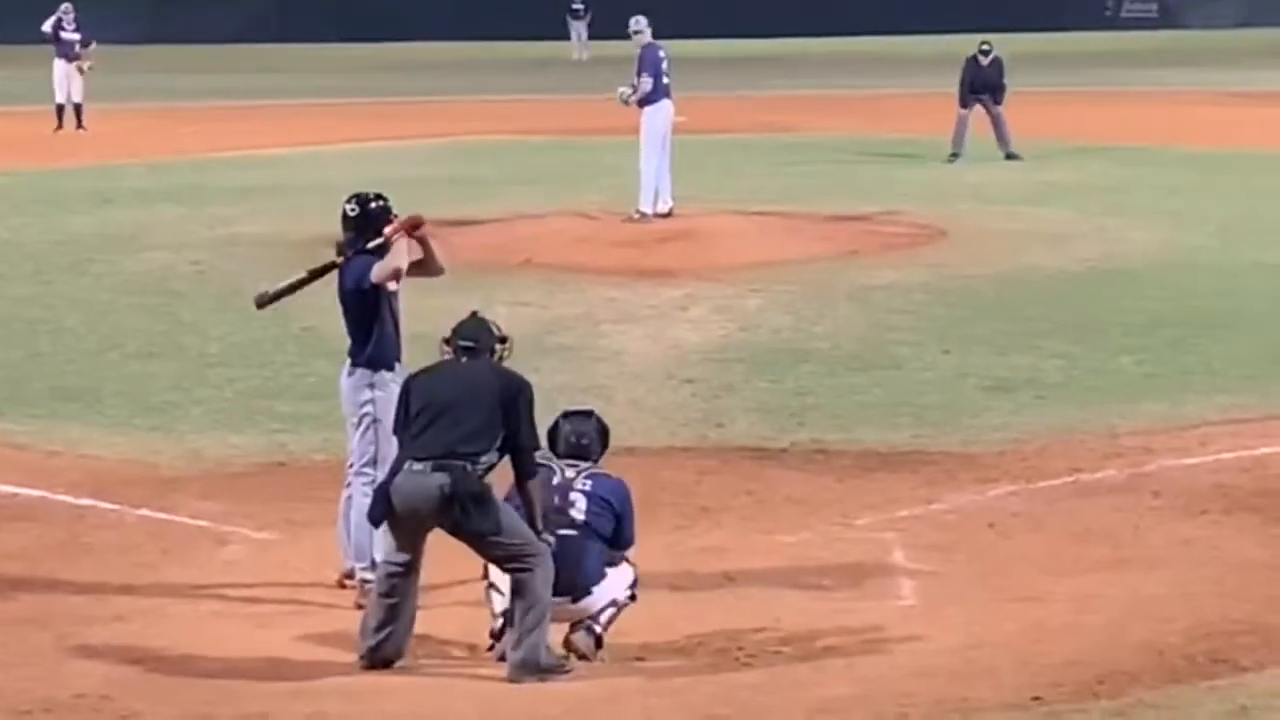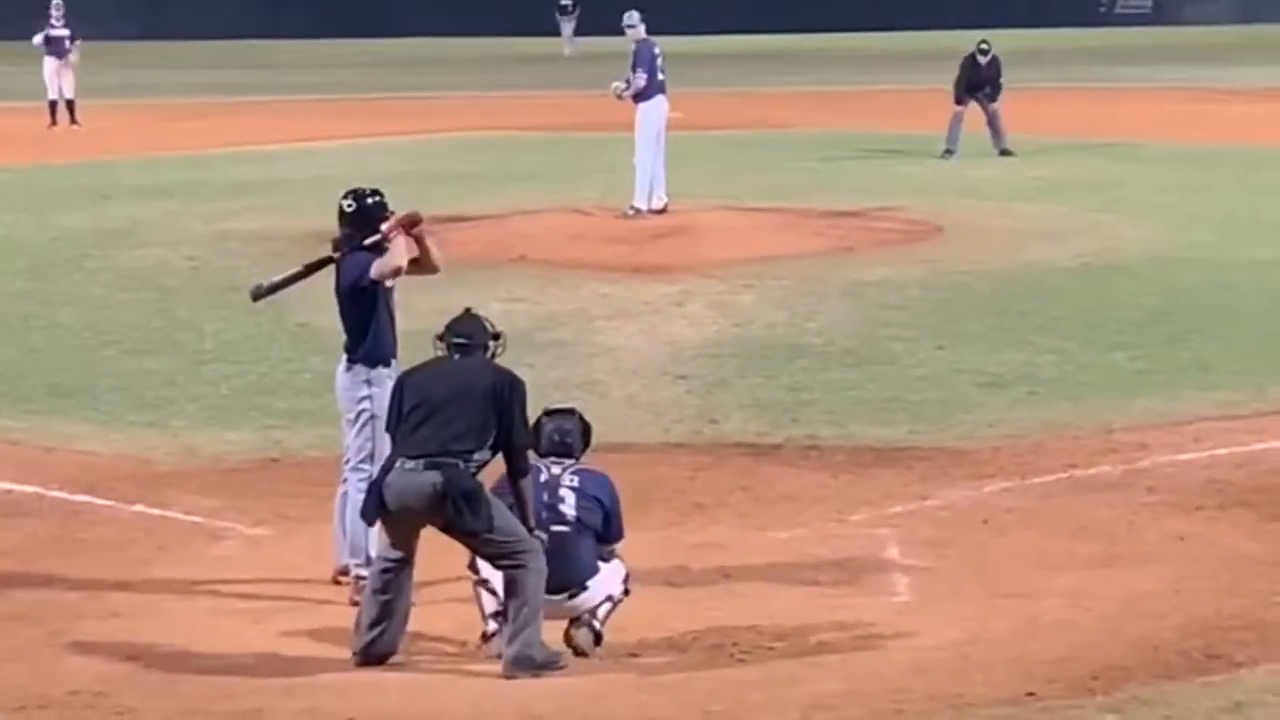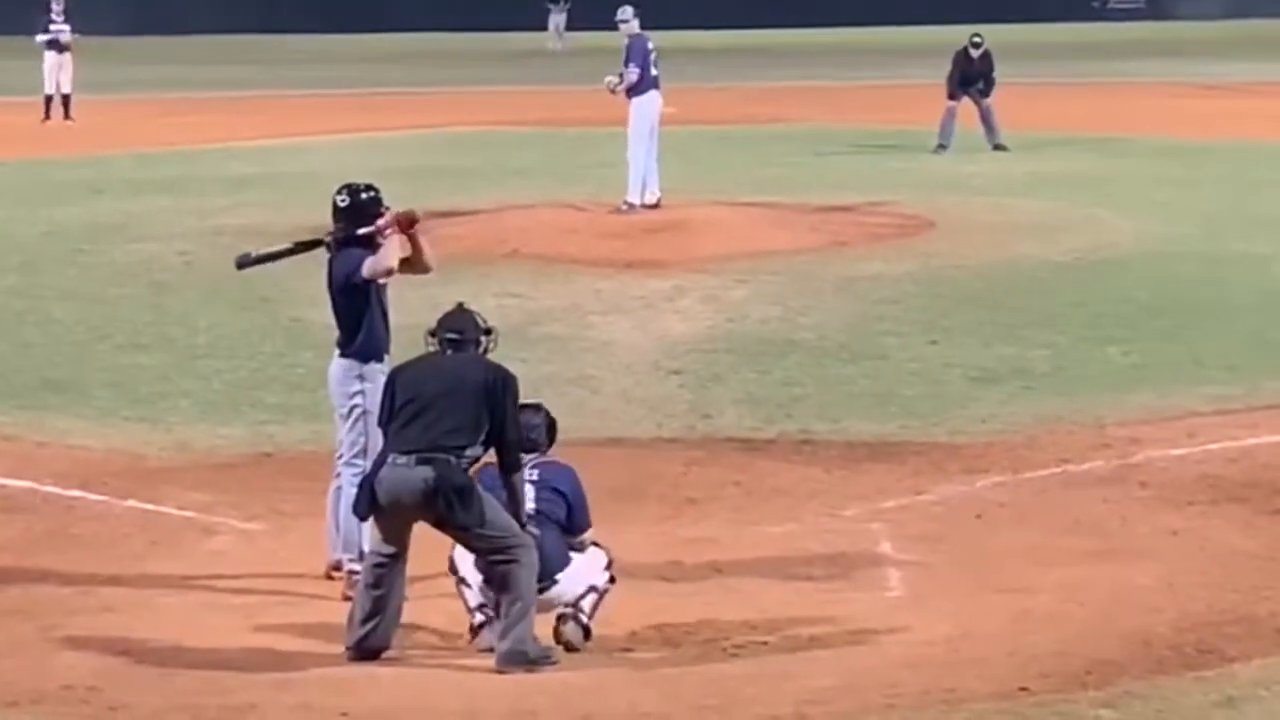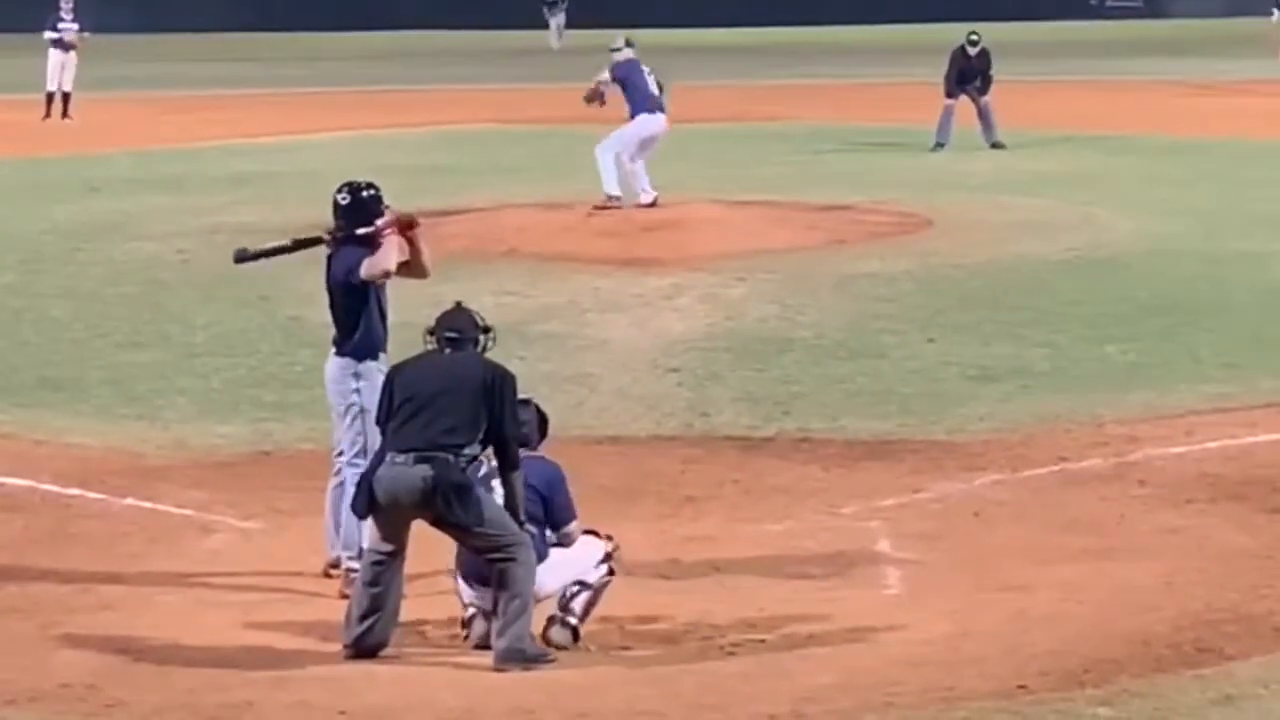
dt=0.5s
person 1, frame 1
left shoulder: (376, 261)
right shoulder: (358, 266)
left elbow: (434, 268)
right elbow: (394, 268)
left wrist: (418, 237)
right wrist: (400, 240)
left hip: (377, 375)
right hip: (371, 379)
left knee: (361, 472)
right knee: (375, 477)
left ankle: (354, 564)
right ankle: (370, 580)
person 1, frame 2
left shoulder: (373, 258)
right shoulder: (356, 262)
left elbow: (431, 266)
right elbow: (396, 266)
left wrist: (417, 235)
right wrist: (399, 237)
left hip: (370, 372)
right hip: (366, 375)
left knee: (356, 470)
right knee: (369, 474)
left ankle: (348, 560)
right ankle: (363, 576)
person 1, frame 3
left shoulder: (366, 253)
right shoulder: (348, 258)
left elbow: (425, 265)
right elbow: (385, 267)
left wrist: (410, 234)
right wrist: (392, 237)
left hip: (361, 368)
right hip: (360, 371)
left knee: (349, 464)
right knee: (364, 469)
left ankle: (340, 555)
right ankle: (356, 571)
person 1, frame 4
left shoulder: (363, 252)
right shoulder: (348, 256)
left elbow: (421, 270)
right elbow: (383, 269)
left wrist: (409, 236)
right wrist: (391, 238)
left hip: (356, 365)
right hip: (357, 369)
left knee: (347, 463)
right knee: (365, 467)
left ankle: (339, 554)
right ankle: (354, 569)
person 2, frame 1
left shoulder: (419, 379)
right shoulder: (511, 383)
right elbow: (524, 464)
left wrist: (417, 497)
right wrist: (537, 527)
left hip: (405, 483)
right hip: (456, 485)
left knee: (400, 557)
right knee: (534, 558)
left ankle: (378, 650)
right ankle: (530, 659)
person 2, frame 2
left shoulder: (411, 377)
right shoulder: (504, 381)
right elbow: (517, 462)
left wrist: (408, 489)
right wrist: (529, 523)
left hip: (398, 480)
right hip: (448, 483)
left knee: (393, 555)
right knee: (526, 555)
left ankle: (372, 646)
right ankle: (524, 655)
person 2, frame 3
left shoulder: (403, 372)
right shoulder: (495, 376)
right elbow: (509, 457)
left wrist: (402, 480)
right wrist: (521, 518)
left hip: (390, 476)
right hip: (441, 477)
left knee: (386, 551)
right knee: (518, 550)
left ankle: (365, 641)
right ankle: (517, 650)
person 2, frame 4
left shoulder: (402, 371)
right shoulder: (494, 374)
right elbow: (507, 454)
right wrist: (519, 516)
left hip: (388, 474)
right hip: (439, 477)
left knee: (384, 548)
right knee: (515, 548)
left ankle: (363, 639)
right ankle: (514, 647)
person 3, frame 1
right shoulder: (615, 487)
right elbow: (620, 555)
right hip: (581, 599)
left knee: (497, 564)
right knee: (626, 575)
left ankle: (507, 629)
right ankle: (588, 630)
person 3, frame 2
right shoulder: (600, 482)
right elbow: (610, 550)
right hip: (576, 596)
left knee: (482, 559)
right knee: (617, 571)
left ankle: (497, 631)
right ankle: (587, 626)
person 3, frame 3
left shoulder: (484, 474)
right shoulder: (563, 474)
right elbow: (582, 542)
left hip: (493, 589)
right hip: (550, 588)
left knee: (461, 555)
right knee: (599, 560)
left ankle: (485, 623)
right ankle: (575, 621)
person 3, frame 4
left shoulder: (473, 470)
right shoulder: (545, 469)
right elbow: (570, 536)
left hip: (477, 586)
right hip: (530, 579)
right knee: (602, 550)
left ankle: (478, 617)
right ankle: (565, 623)
person 4, frame 1
left shoulder: (647, 53)
right shoulder: (659, 50)
left elbow: (647, 85)
left wrist: (632, 98)
right wrist: (633, 89)
left hip: (653, 109)
right hip: (664, 105)
left knee: (648, 160)
right knee: (661, 159)
left ankle: (645, 209)
right ankle: (664, 205)
person 4, frame 2
left shoulder: (641, 48)
right shoulder: (653, 46)
left elbow: (641, 81)
left wrist: (626, 93)
right wrist: (626, 84)
left hip: (648, 105)
right hip: (659, 102)
left knee: (643, 157)
right knee: (656, 156)
left ankle: (640, 205)
right ankle: (659, 201)
person 4, frame 3
left shoulder: (634, 43)
right shoulder: (646, 41)
left elbow: (633, 76)
left wrist: (619, 88)
right wrist: (619, 78)
left hip: (642, 100)
right hip: (653, 97)
left knee: (635, 152)
right knee: (649, 151)
left ankle: (632, 201)
right ankle: (652, 196)
person 4, frame 4
left shoulder: (624, 66)
right shoulder: (644, 70)
left elbow: (602, 79)
right elbow: (659, 91)
left wrist: (595, 89)
left hip: (644, 120)
right hip: (659, 120)
left knee: (604, 151)
right knee: (632, 158)
left ankle: (613, 196)
right ankle: (647, 196)
